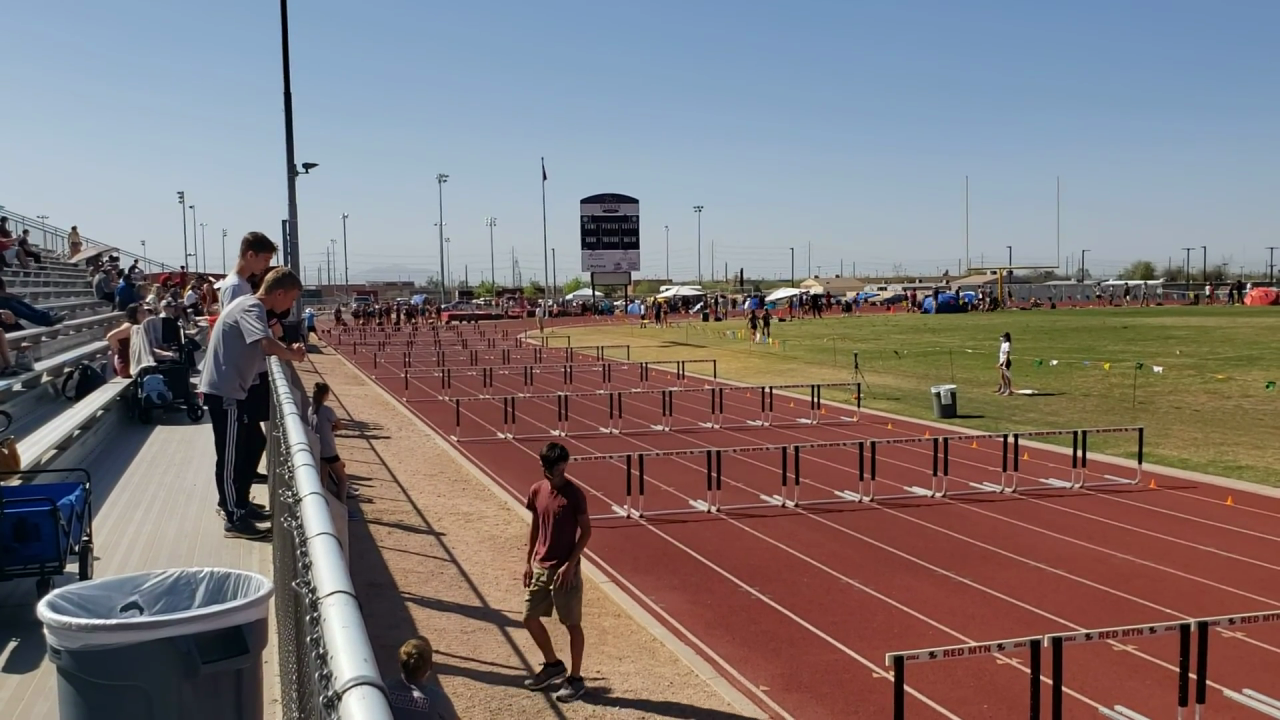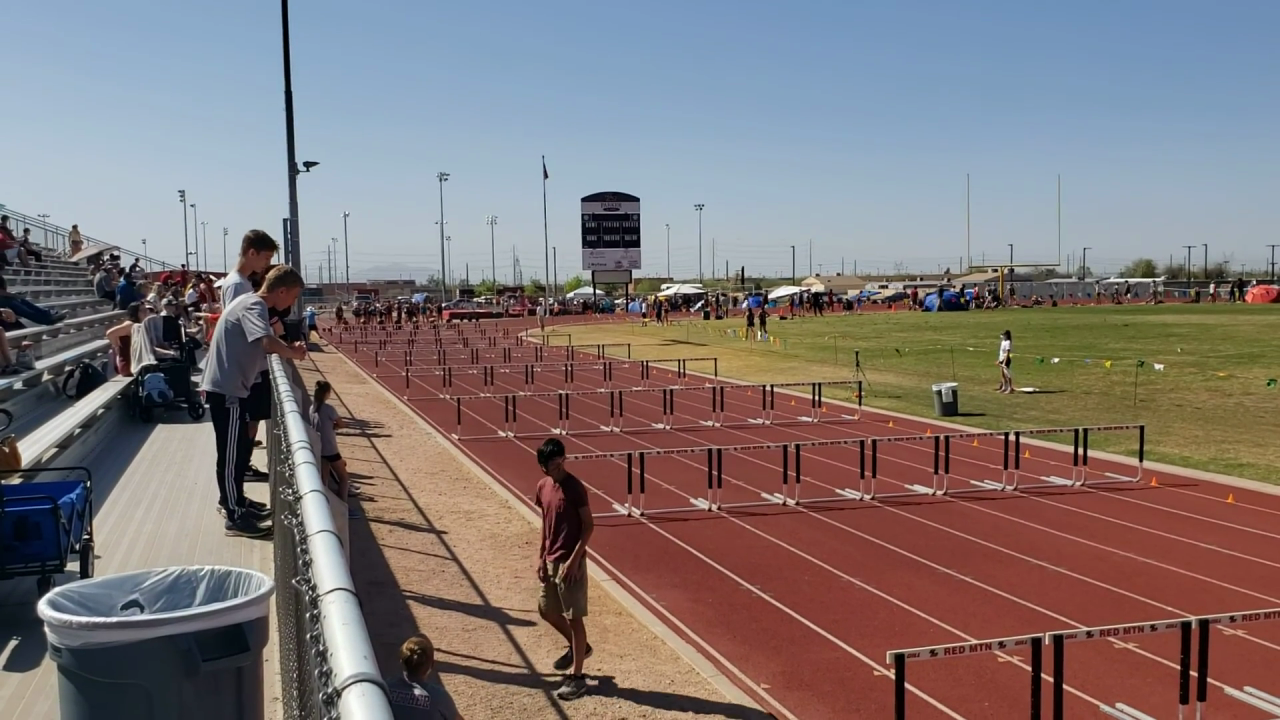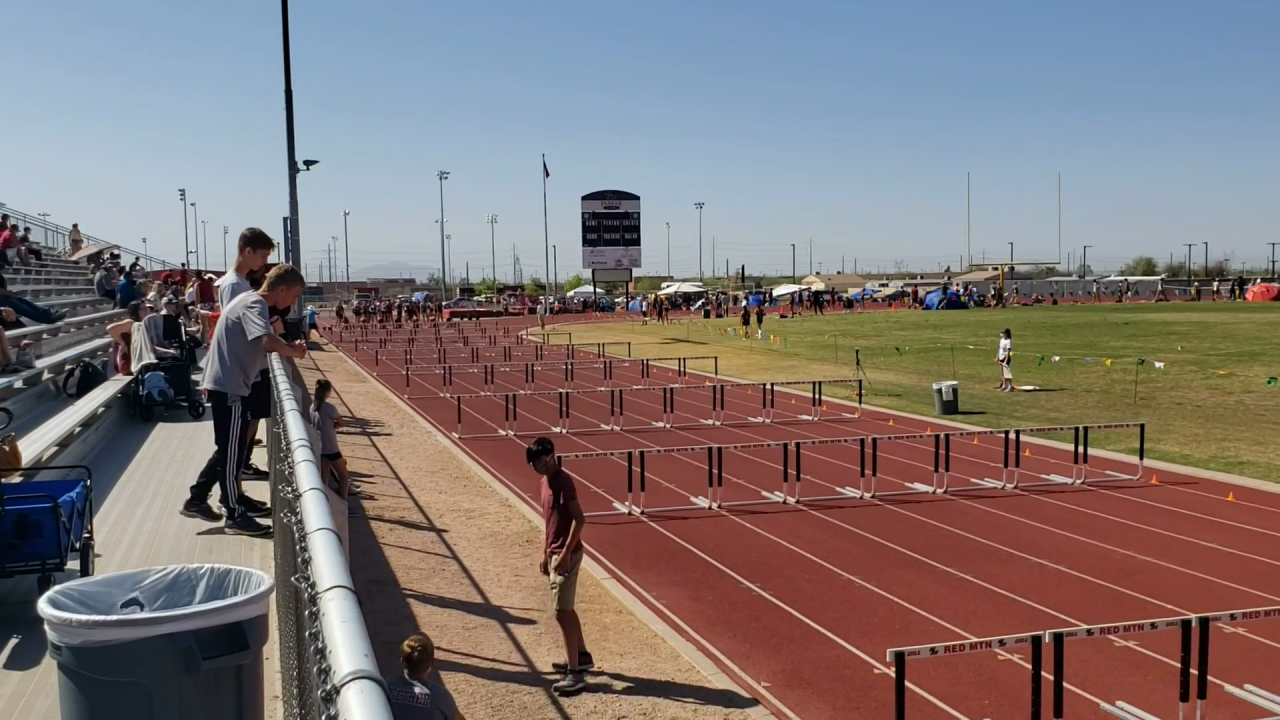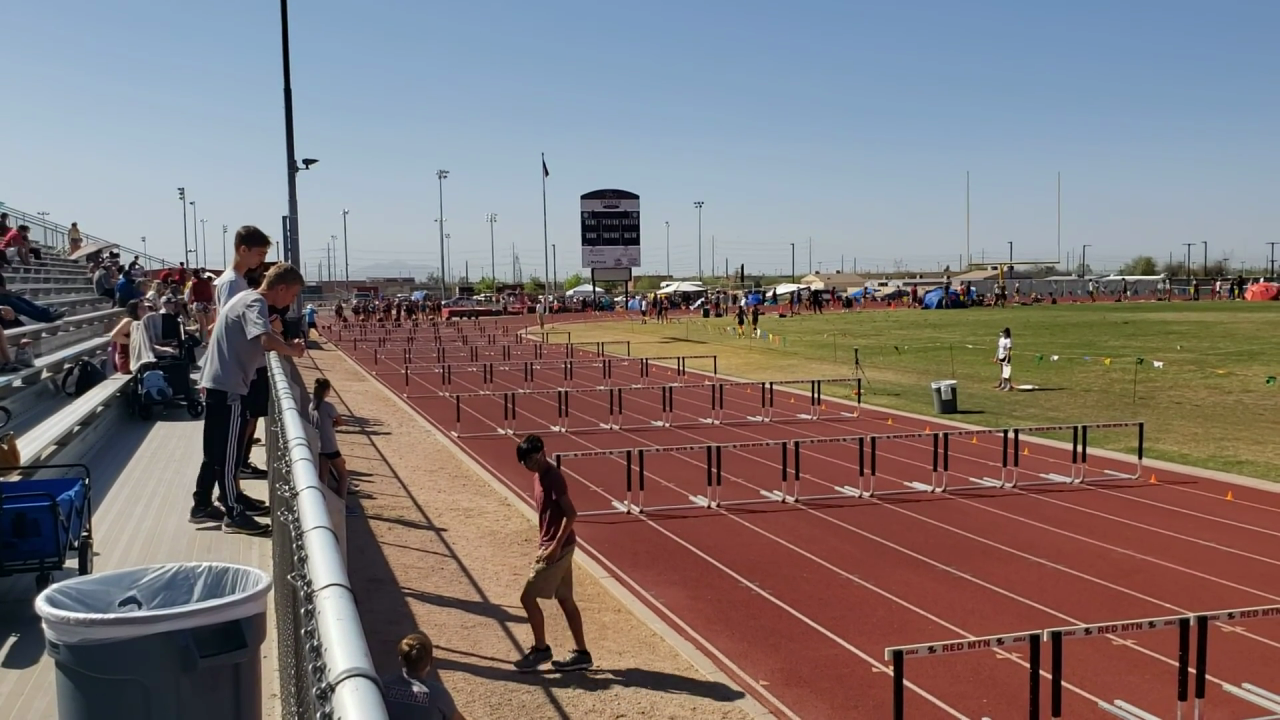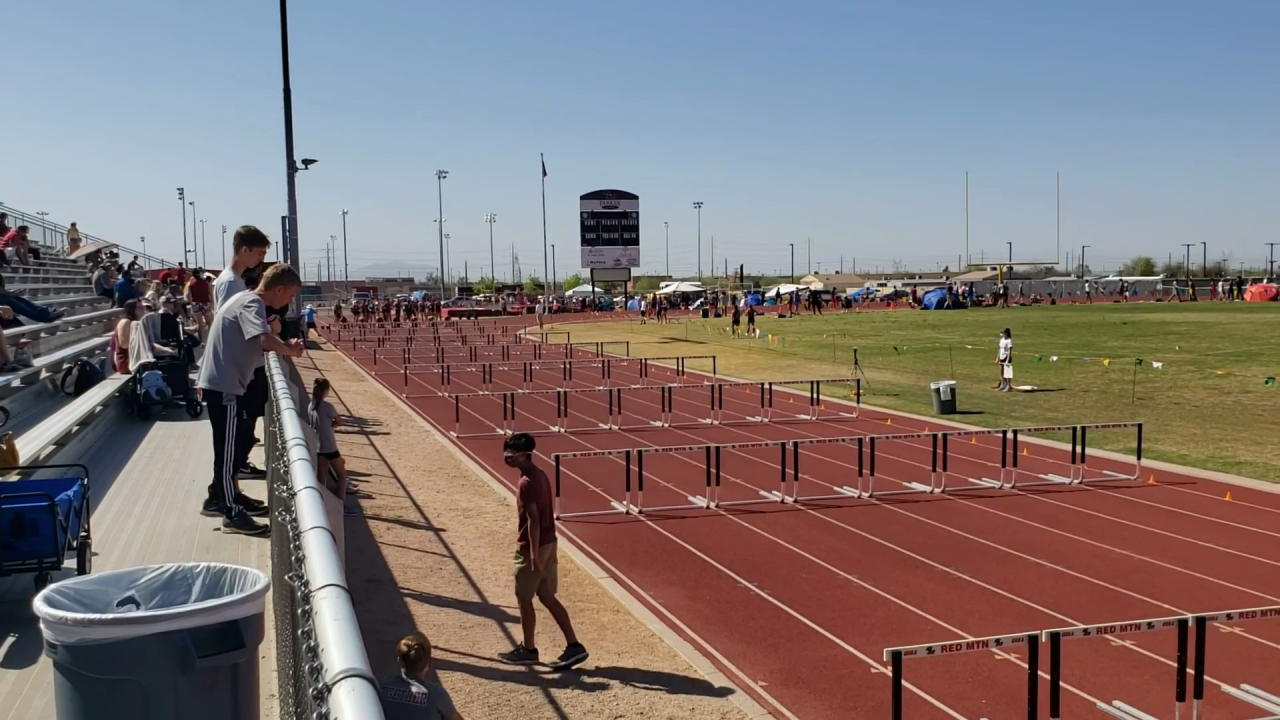
dt=0.3s
person 1, frame 1
left shoulder: (251, 306)
right shoulder: (252, 308)
left elbow: (265, 342)
right elbow: (268, 345)
left wrist: (288, 350)
right wrist: (294, 354)
left hip: (230, 388)
right hip: (224, 391)
left knee: (251, 446)
right knee: (230, 456)
left ankle: (239, 504)
right ankle: (235, 519)
person 1, frame 2
left shoulder: (253, 303)
right shoulder: (253, 306)
left elbow: (266, 341)
right elbow: (269, 343)
left wrist: (289, 349)
right wrist: (295, 353)
left hip: (231, 386)
right hip: (226, 389)
left knee: (240, 450)
right knee: (231, 454)
left ankle: (235, 502)
right ankle: (235, 517)
person 1, frame 3
left shoulder: (253, 302)
right shoulder: (254, 304)
left elbow: (265, 340)
right elbow: (268, 342)
left wrist: (289, 347)
right wrist: (294, 351)
left hip: (225, 384)
right hip: (228, 387)
left knee: (229, 449)
right knee: (231, 451)
left ankle: (197, 499)
right ankle: (235, 516)
person 1, frame 4
left shoulder: (251, 300)
right shoulder: (254, 303)
left elbow: (263, 339)
right elbow: (268, 341)
left wrist: (287, 346)
right wrist: (293, 350)
left hip: (222, 383)
right hip: (227, 385)
left knee: (221, 449)
right knee: (228, 451)
left ankle: (203, 504)
right ankle: (234, 515)
person 1, frame 5
left shoulder: (248, 301)
right shoulder: (251, 303)
left elbow: (261, 339)
right elbow: (266, 341)
left wrist: (286, 346)
right wrist: (292, 350)
left hip: (224, 383)
right hip: (223, 386)
left knee: (236, 446)
right knee: (229, 450)
left ankle: (220, 499)
right ankle: (232, 515)
person 2, frame 1
left shoulder: (244, 283)
right shoulder: (234, 286)
left wrist: (271, 323)
right wrist: (270, 328)
left hip: (253, 370)
left knee: (255, 434)
right knee: (256, 435)
left ankle: (248, 473)
person 2, frame 2
left shoulder: (244, 281)
right shoulder: (236, 284)
left wrist: (270, 325)
right wrist: (271, 326)
left knee: (252, 420)
right knee: (249, 422)
person 2, frame 3
left shoulder: (244, 281)
right shoulder: (233, 284)
left knee: (252, 419)
right knee: (248, 421)
left ankle: (242, 465)
right ankle: (239, 467)
person 2, frame 4
left shoulder: (241, 280)
right shoulder: (231, 282)
left wrist: (268, 326)
right wrist: (268, 329)
left knee: (251, 417)
right knee: (246, 419)
left ankle: (241, 463)
right ankle: (238, 465)
person 2, frame 5
left shoulder: (238, 279)
right shoulder: (229, 283)
left knee: (248, 417)
right knee: (246, 418)
left ankle: (241, 464)
right ankle: (238, 466)
person 3, frame 1
left shoulder: (574, 494)
right shoulder: (536, 490)
left elbow: (586, 531)
left wrist: (570, 565)
right wrist: (528, 562)
left hip: (565, 568)
right hip: (541, 567)
left knee: (572, 624)
right knee: (530, 619)
left ankle: (575, 679)
right ankle: (553, 665)
person 3, frame 2
left shoulder: (575, 487)
right shoulder: (542, 486)
left elbow: (588, 525)
left wrist: (574, 559)
right wrist: (541, 557)
left hip: (571, 562)
right hip: (551, 560)
left knee: (574, 618)
right knee: (546, 611)
left ankle: (577, 676)
right ankle: (579, 647)
person 3, frame 3
left shoulder: (562, 482)
right shoulder: (545, 481)
left elbow: (579, 519)
left wrist: (566, 553)
right wrist: (545, 553)
left hip: (566, 555)
right hip: (555, 553)
left knee: (561, 611)
right knee: (565, 608)
left ankle: (574, 672)
right ankle: (581, 654)
person 3, frame 4
left shoulder: (553, 478)
right shoulder: (539, 477)
left elbow: (570, 514)
left wrist: (555, 546)
right wrist: (546, 545)
left hip: (557, 548)
right hip: (552, 546)
left knee: (528, 597)
right knee: (565, 600)
left ankle: (540, 648)
right ankle: (581, 653)
person 3, frame 5
left shoulder: (526, 482)
right shoulder: (539, 474)
left elbow: (532, 520)
left wrist: (533, 554)
left hip: (533, 547)
right hip: (549, 542)
left knee: (525, 599)
right knee: (547, 597)
left ankle: (528, 649)
right ankle: (574, 647)
